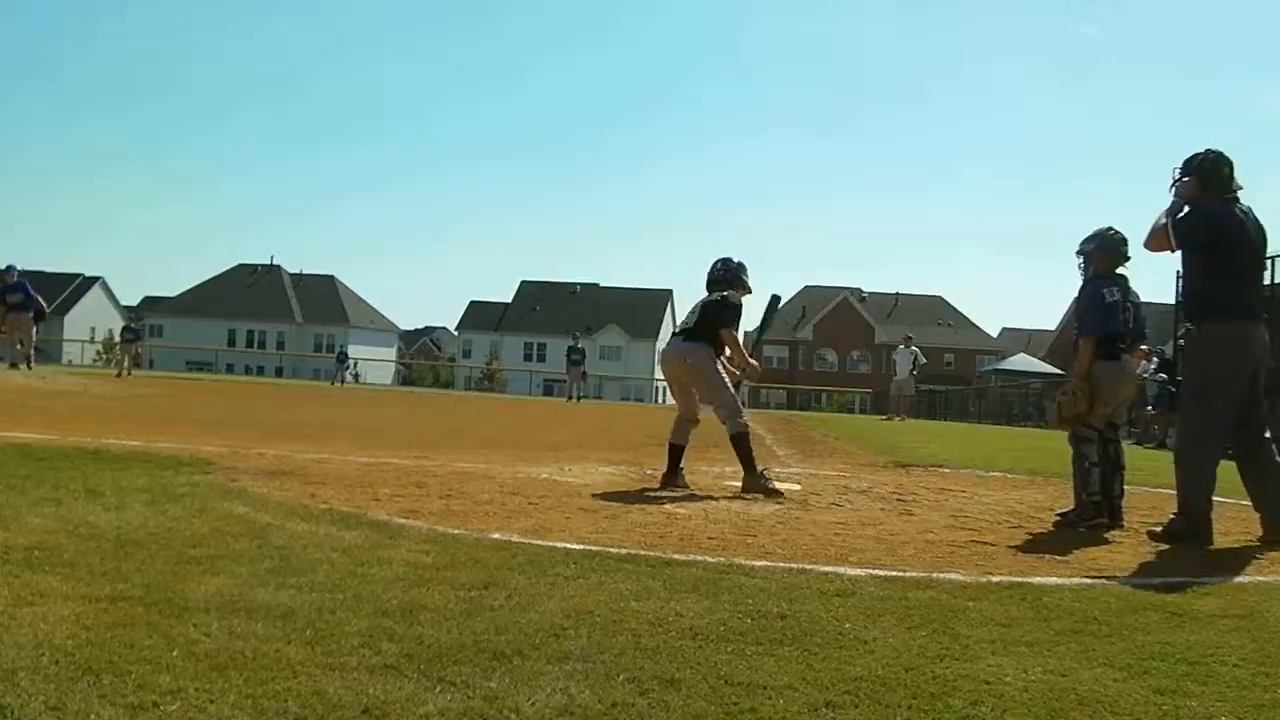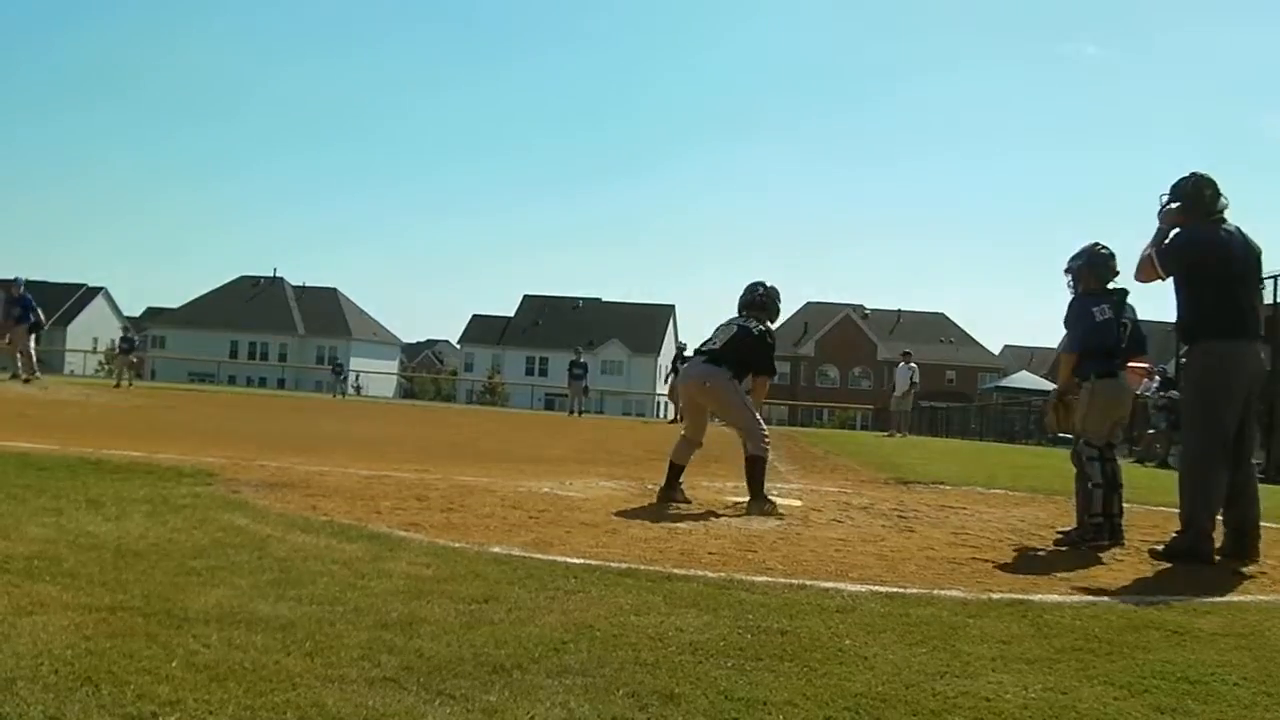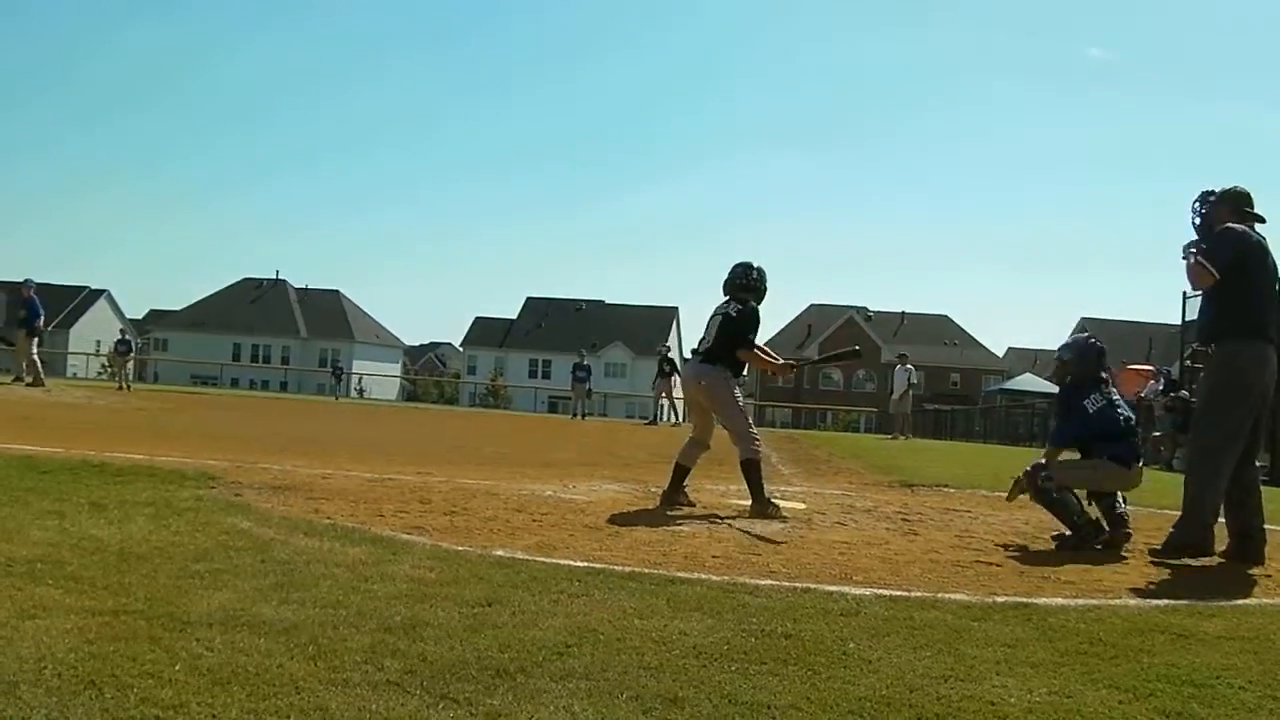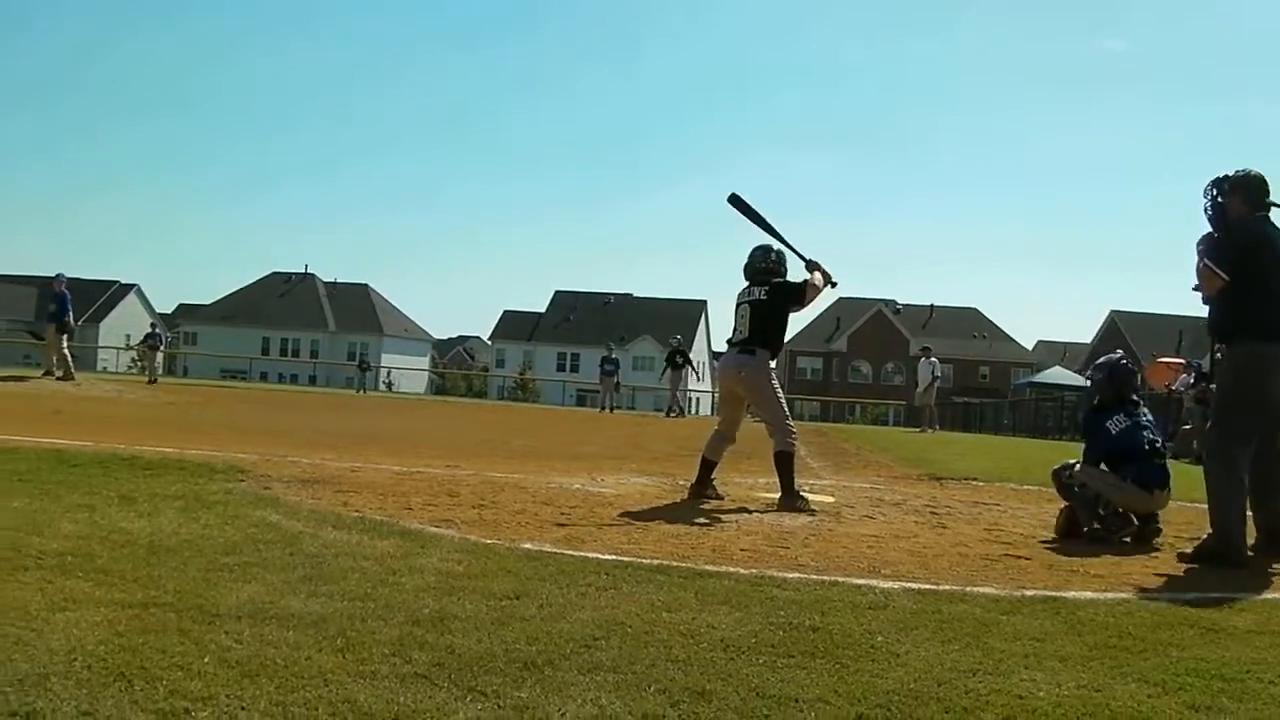
dt=0.5s
person 1, frame 1
left shoulder: (1207, 213)
left elbow: (1154, 242)
left wrist: (1176, 203)
left hip: (1216, 334)
left knee: (1198, 431)
left ankle: (1192, 522)
person 1, frame 2
left shoulder: (1193, 238)
right shoulder: (1245, 241)
left elbow: (1144, 272)
right elbow: (1256, 299)
left wrist: (1162, 231)
left hip: (1213, 353)
right hip: (1250, 352)
left knee: (1202, 448)
right knee: (1239, 450)
left ankle: (1194, 540)
right ankle: (1242, 537)
person 1, frame 3
left shoulder: (1230, 236)
left elbow: (1200, 280)
left wrist: (1191, 253)
left hip: (1236, 354)
left knee: (1209, 445)
right knee: (1242, 454)
left ankle: (1194, 533)
right ankle: (1247, 540)
person 1, frame 4
left shoulder: (1241, 232)
left elbow: (1211, 283)
left wrist: (1206, 250)
right wrist: (1213, 291)
left hip: (1248, 353)
left knee: (1224, 446)
left ankle: (1226, 541)
person 2, frame 1
left shoulder: (1094, 287)
right shoulder: (1130, 293)
left elbow: (1088, 337)
right elbow: (1137, 340)
left wrist: (1079, 376)
left hip: (1102, 368)
right hip: (1126, 370)
left knee: (1084, 436)
right knee: (1111, 438)
left ankle: (1090, 508)
right ankle: (1112, 509)
person 2, frame 2
left shoulder: (1083, 304)
right shoulder: (1125, 307)
left elbow: (1070, 350)
right elbow: (1139, 350)
left wrist: (1062, 386)
left hip: (1098, 386)
right hip: (1122, 386)
left knee: (1087, 455)
right knee: (1107, 456)
left ankle: (1091, 529)
right ankle: (1112, 527)
person 2, frame 3
left shoulder: (1073, 392)
right shoulder: (1106, 387)
left elbow: (1058, 442)
left wrist: (1036, 469)
left hip: (1113, 467)
right hip: (1131, 469)
left knee: (1038, 476)
left ankle: (1086, 533)
right ankle: (1119, 527)
person 2, frame 4
left shoulder: (1099, 415)
right shoulder: (1140, 410)
left elbow: (1090, 465)
left wrist: (1083, 516)
left hip: (1138, 494)
right hip: (1161, 493)
left knee: (1063, 474)
left ankle: (1115, 524)
right ankle: (1148, 522)
person 3, frame 1
left shoulder: (706, 302)
right shoulder: (731, 299)
right elbow: (727, 333)
left wrist: (734, 365)
right wrist: (745, 360)
left hip: (670, 353)
right hip: (693, 354)
left knee: (687, 413)
right knee: (733, 413)
left ankle: (672, 474)
right ankle: (752, 477)
person 3, frame 2
left shoulder: (731, 323)
right shoulder: (764, 332)
right elbow: (761, 380)
left wrist: (725, 409)
right wrist: (753, 409)
left hip: (688, 373)
right hip: (714, 378)
left knee: (692, 434)
right knee: (757, 435)
left ankle: (670, 488)
right ankle: (758, 499)
person 3, frame 3
left shoulder: (723, 307)
right shoulder: (748, 310)
left elbow: (747, 346)
right elbow: (744, 352)
left wrist: (776, 361)
right wrist: (776, 366)
left hip: (692, 372)
right hip: (714, 376)
left knee: (700, 435)
right knee: (747, 438)
left ankle: (673, 491)
right ankle: (759, 502)
person 3, frame 4
left shoulder: (745, 293)
right shoulder: (776, 288)
left elbow: (793, 303)
right elbow: (812, 289)
left wrist: (818, 280)
right wrist: (816, 273)
left hip: (728, 362)
right hip: (752, 365)
left knee: (726, 428)
right knee: (783, 430)
left ankle: (701, 485)
right ankle: (788, 494)
